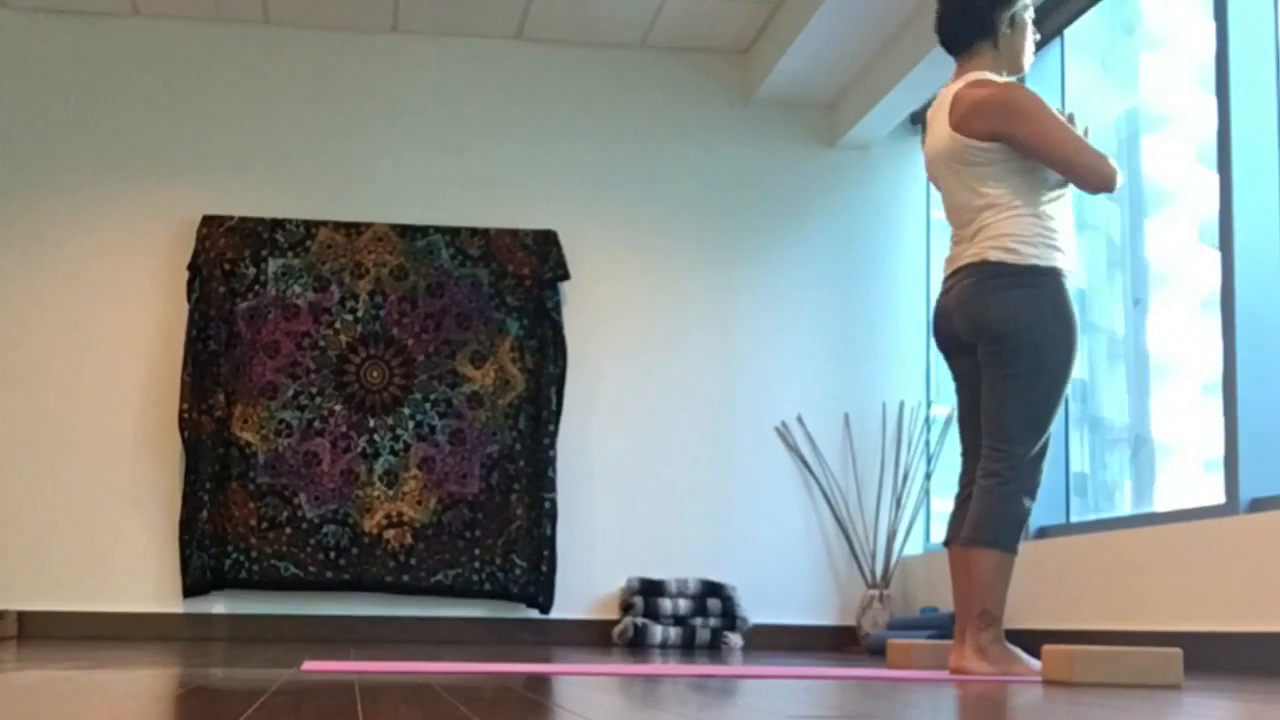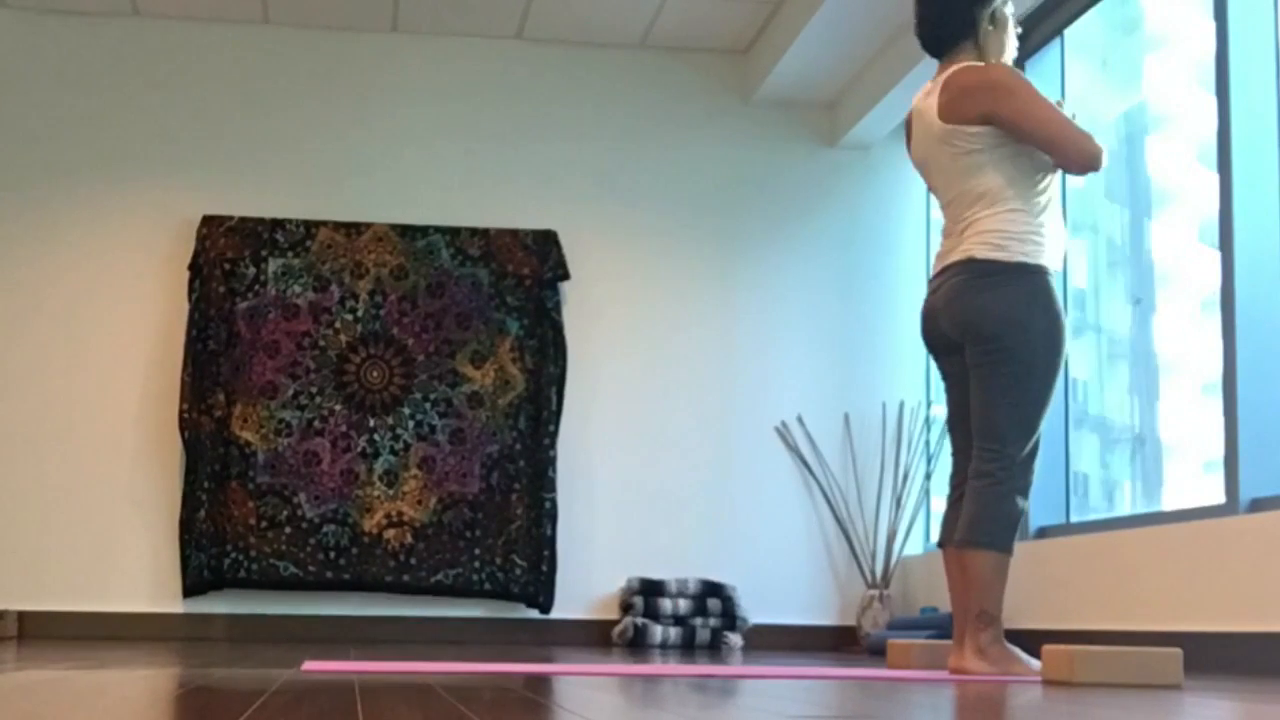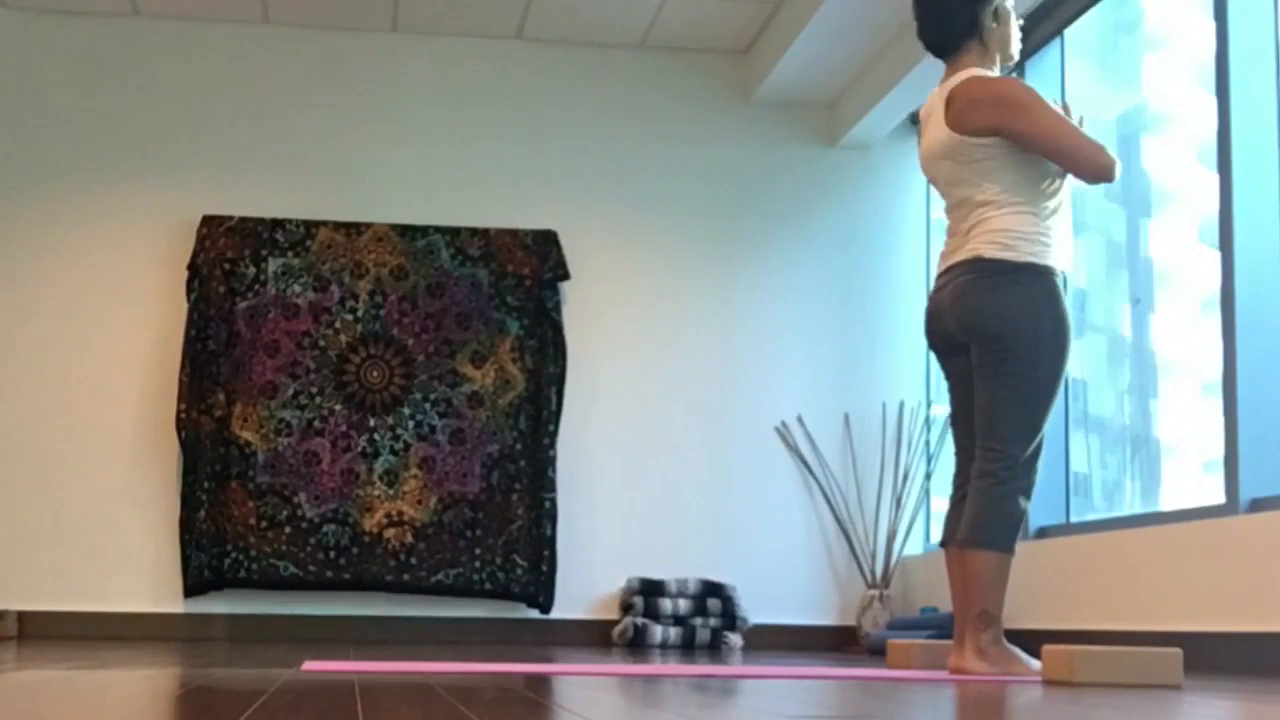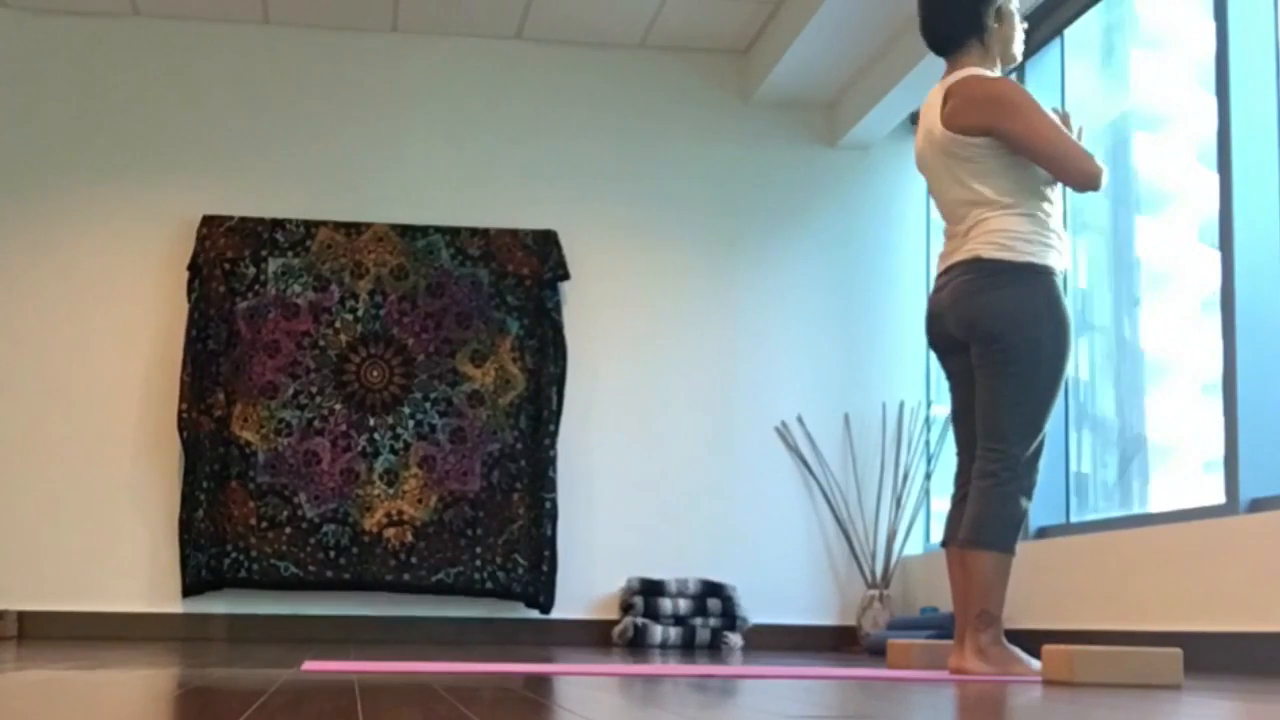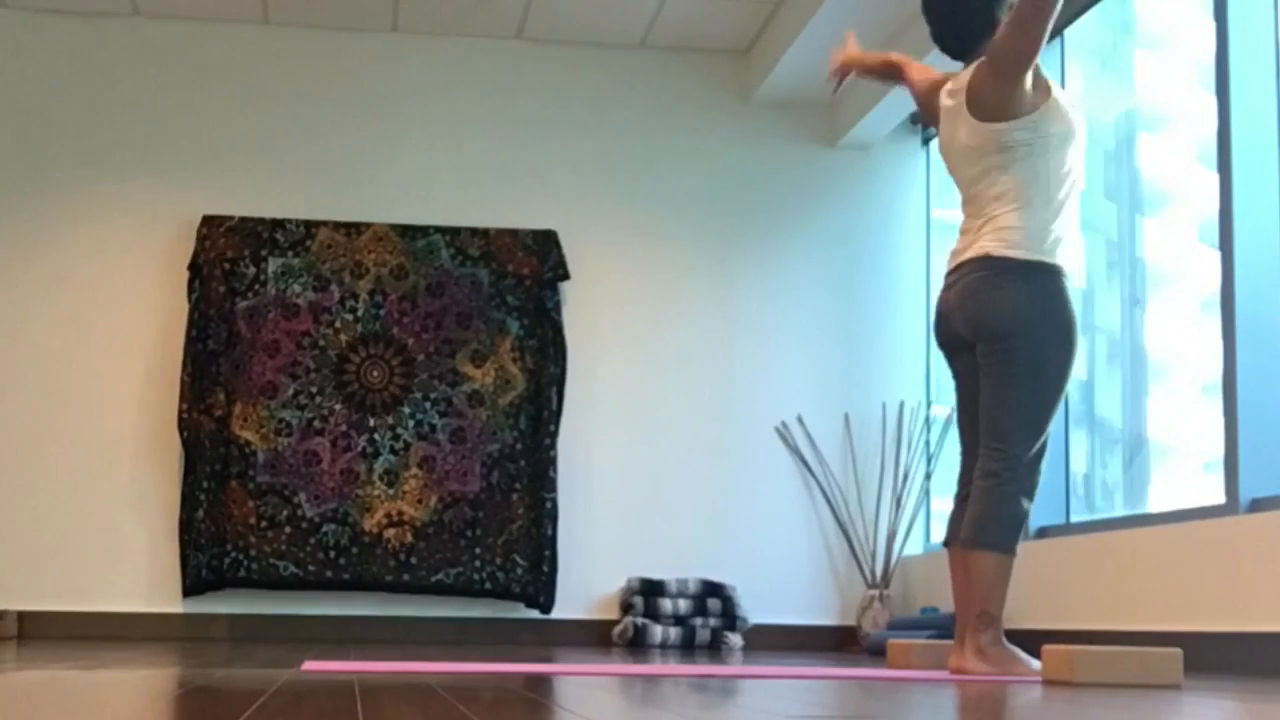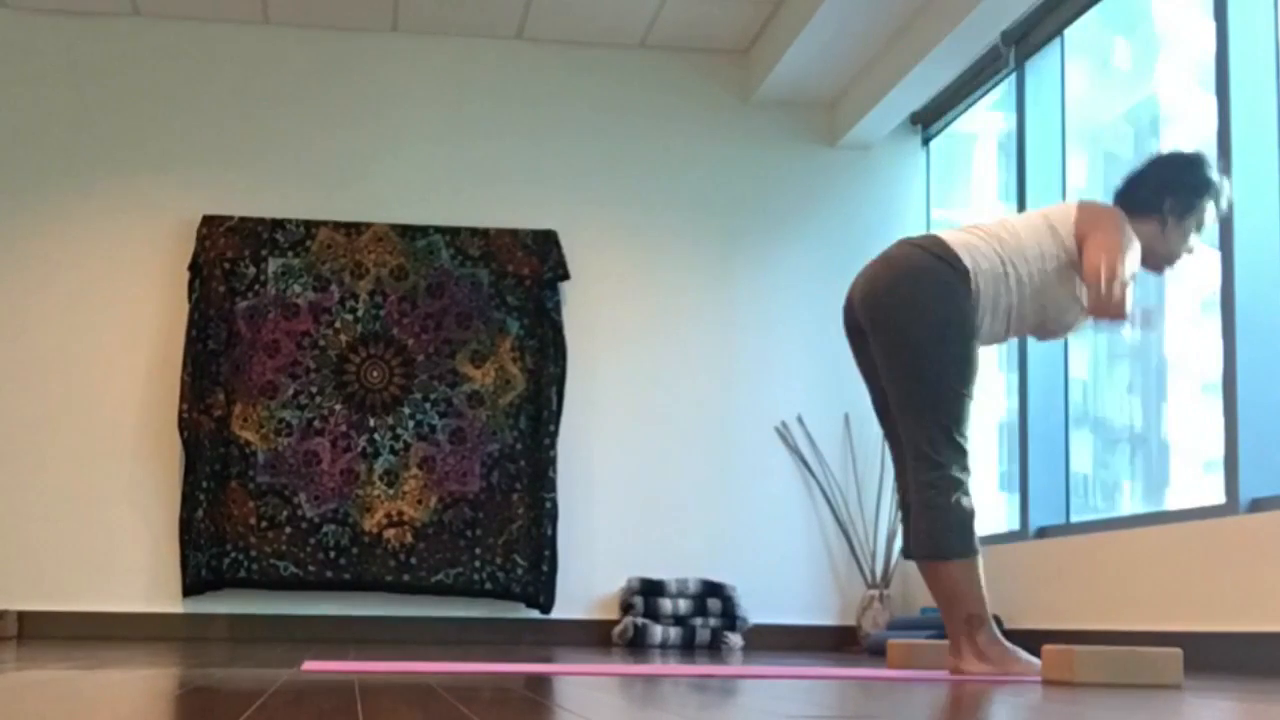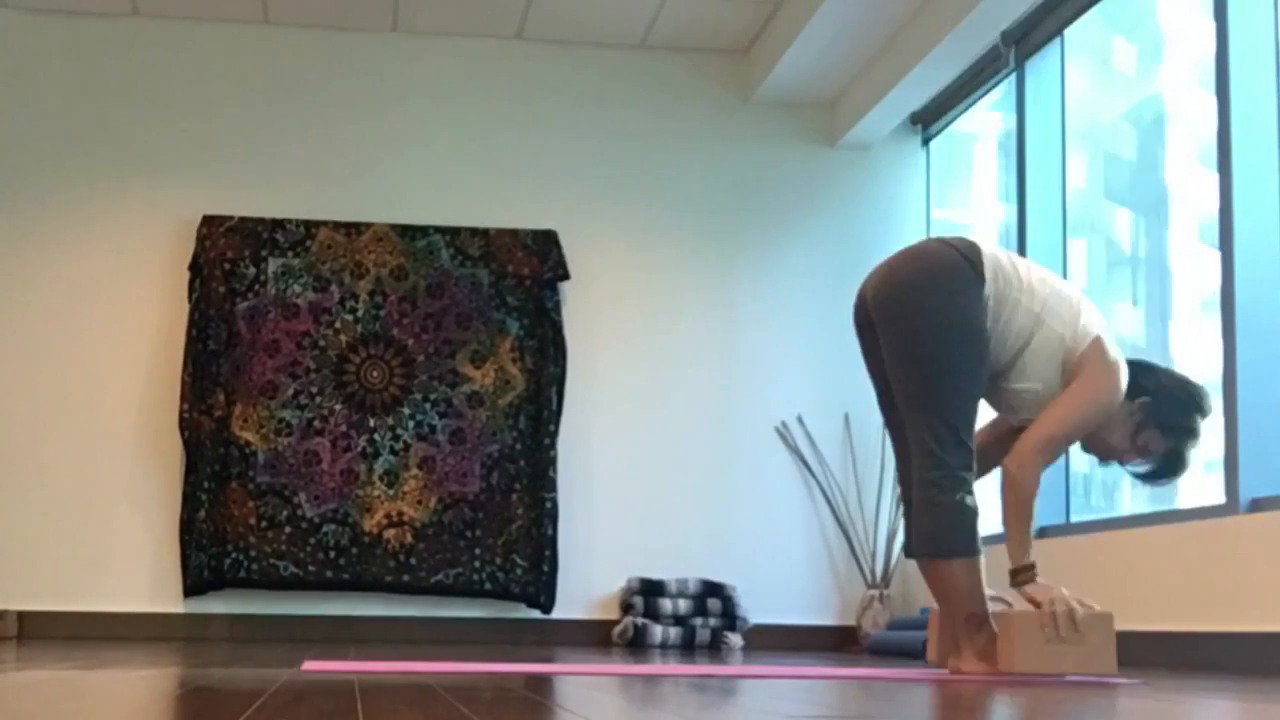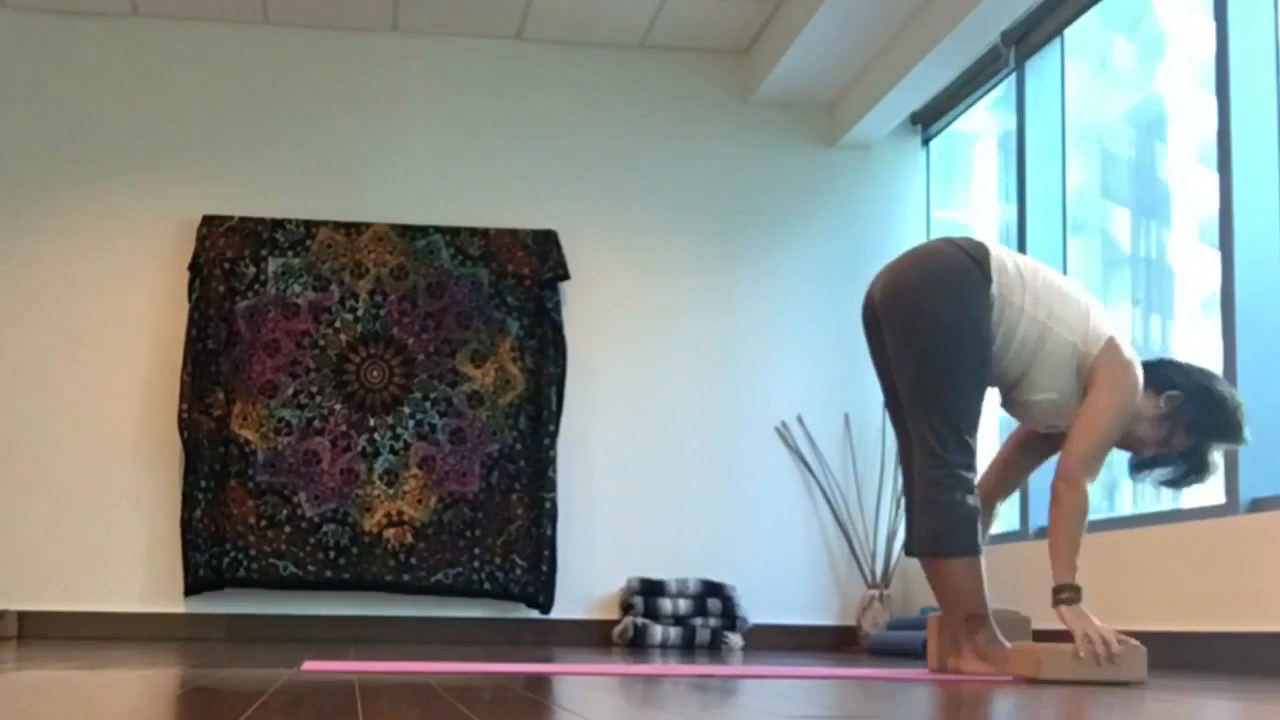
dt=0.2s
person 1, frame 1
left shoulder: (940, 113)
right shoulder: (997, 97)
right elbow: (1101, 175)
left wrist: (1054, 140)
right wrist: (1074, 138)
left hip: (964, 296)
right hip: (1020, 290)
left knee: (983, 471)
right knee: (1010, 469)
left ankle: (968, 639)
right ankle: (984, 642)
person 1, frame 2
left shoulder: (925, 109)
right shoulder: (985, 82)
right elbow: (1088, 156)
left wrist: (1039, 131)
right wrist: (1054, 127)
left hip: (952, 293)
right hip: (1006, 288)
left knee: (973, 469)
right knee: (1002, 467)
left ankle: (966, 639)
right ankle: (982, 642)
person 1, frame 3
left shoulder: (936, 111)
right shoulder: (991, 92)
right elbow: (1101, 166)
left wrist: (1050, 132)
right wrist: (1067, 130)
left hip: (957, 294)
right hip: (1013, 289)
left knee: (977, 471)
right knee: (1005, 468)
left ankle: (968, 641)
right ankle: (982, 643)
person 1, frame 4
left shoulder: (936, 106)
right shoulder: (987, 91)
right elbow: (1086, 173)
right wrist: (1066, 136)
left hip: (957, 295)
right hip: (1013, 290)
left knee: (979, 471)
right knee: (1006, 469)
left ankle: (969, 640)
right ankle: (982, 644)
person 1, frame 5
left shoulder: (950, 93)
right shoulder: (1004, 79)
left elbow: (907, 66)
left wrist: (863, 59)
left hip: (966, 292)
right hip: (1021, 287)
left knee: (984, 470)
right knee: (1008, 469)
left ankle: (971, 637)
right ankle: (981, 642)
person 1, frame 6
right shoulder: (1114, 226)
right elbow: (1106, 289)
left hip: (882, 288)
right hip: (921, 290)
left knee: (927, 473)
right knee: (936, 474)
left ankle: (973, 640)
right ankle: (976, 647)
person 1, frame 7
left shoulder: (1051, 393)
right shoulder: (1106, 376)
right elbow: (1022, 465)
right wrist: (1025, 574)
left hip: (892, 282)
right hip: (935, 287)
left knee: (930, 475)
right knee: (945, 471)
left ankle: (971, 642)
right ankle: (975, 646)
person 1, frame 8
left shoulder: (1070, 409)
right shoulder: (1121, 377)
left elbow: (995, 484)
right elbow: (1072, 481)
right wrist: (1067, 597)
right hip: (946, 290)
left knee: (934, 475)
right knee: (947, 471)
left ankle: (967, 640)
right ankle: (974, 644)
